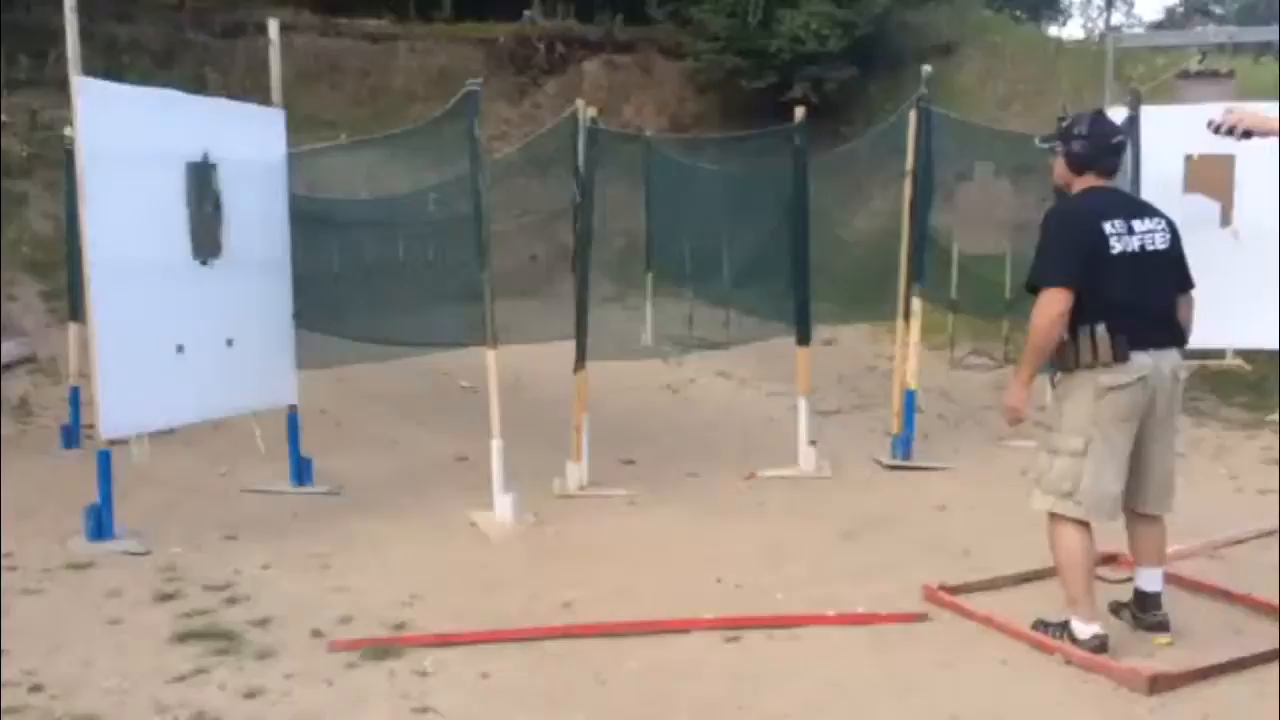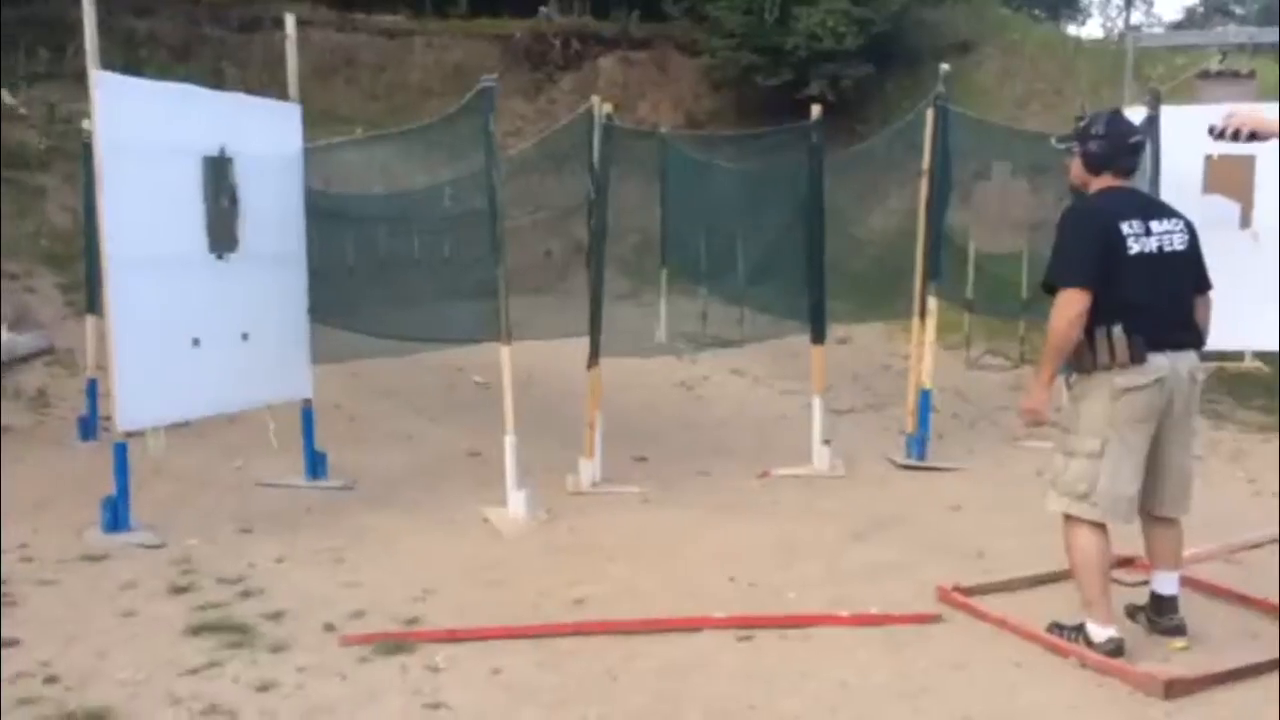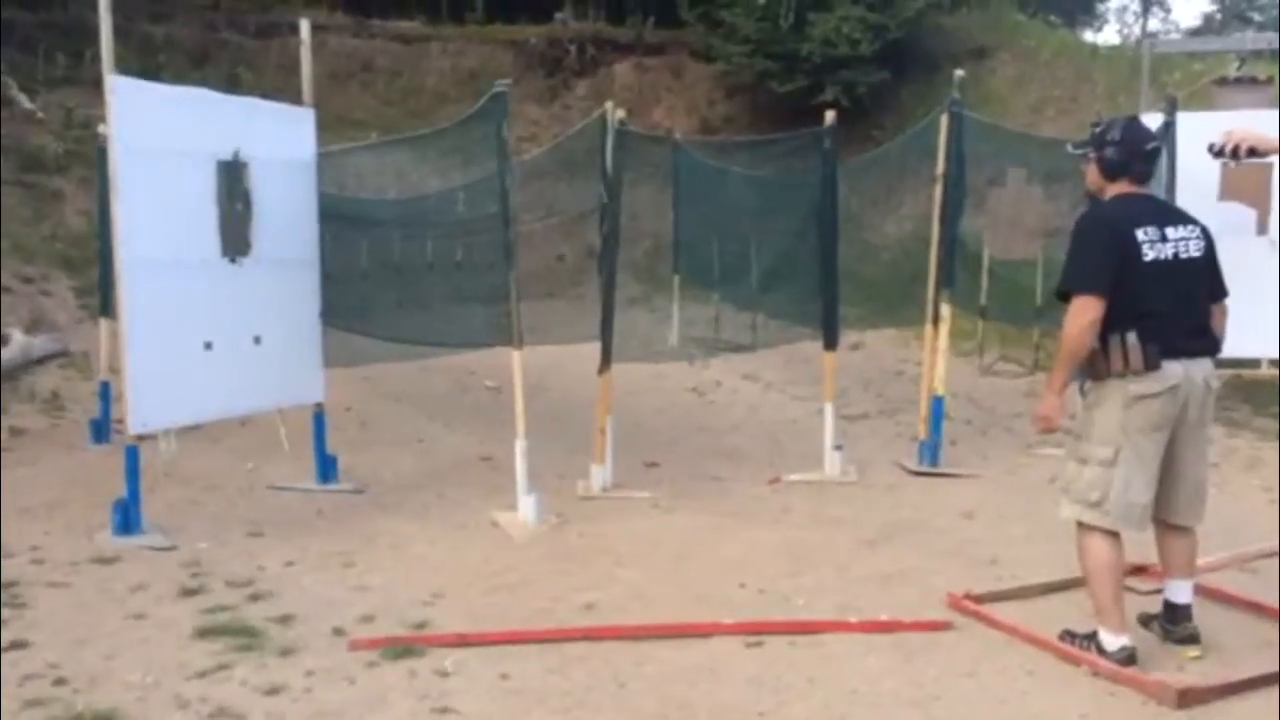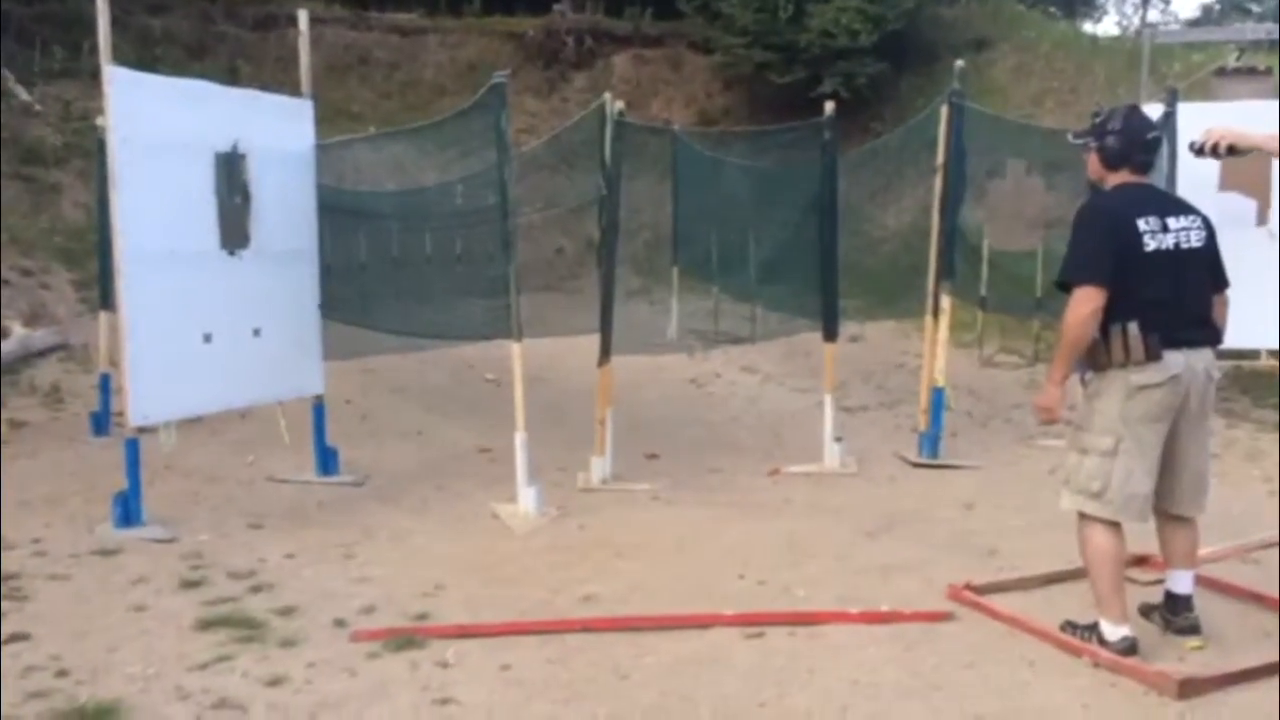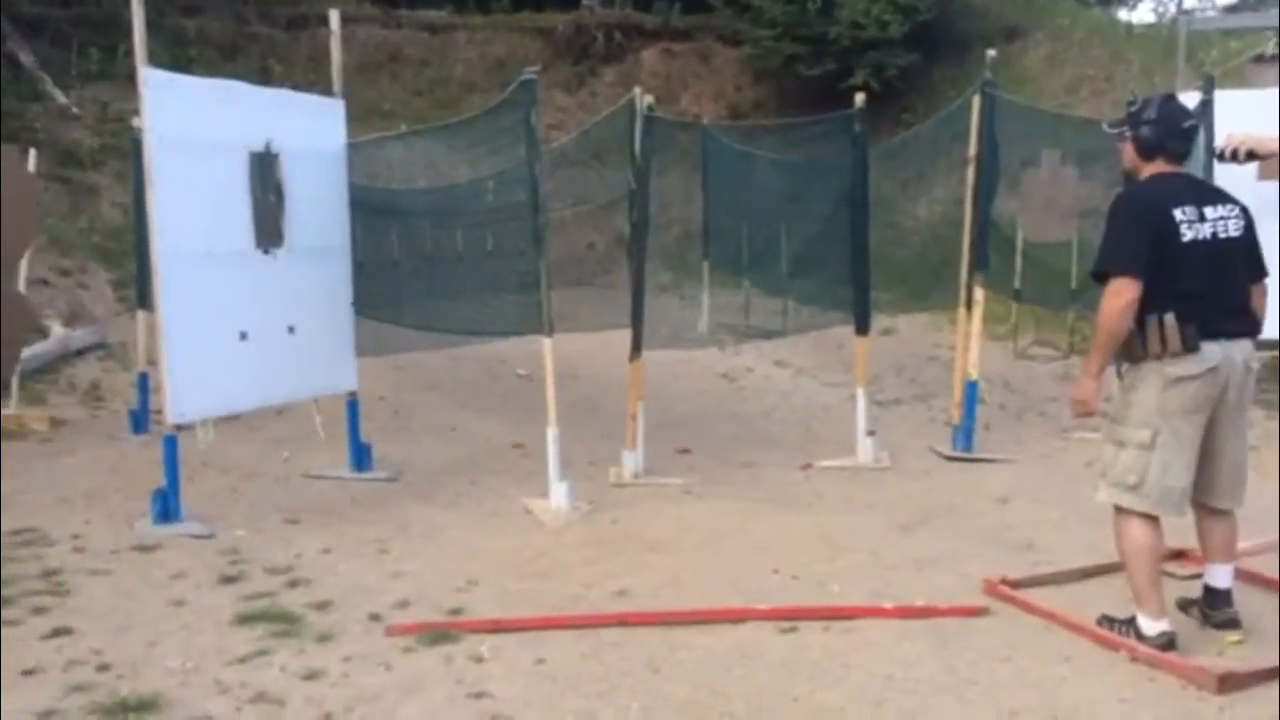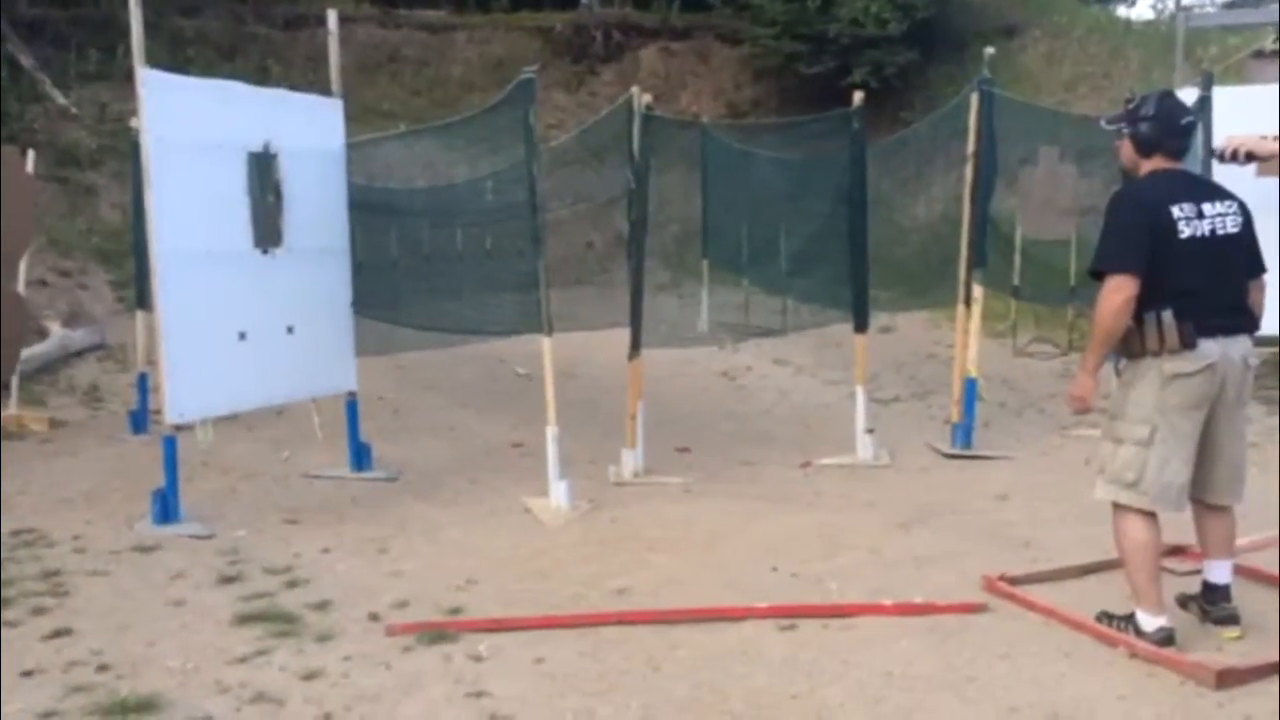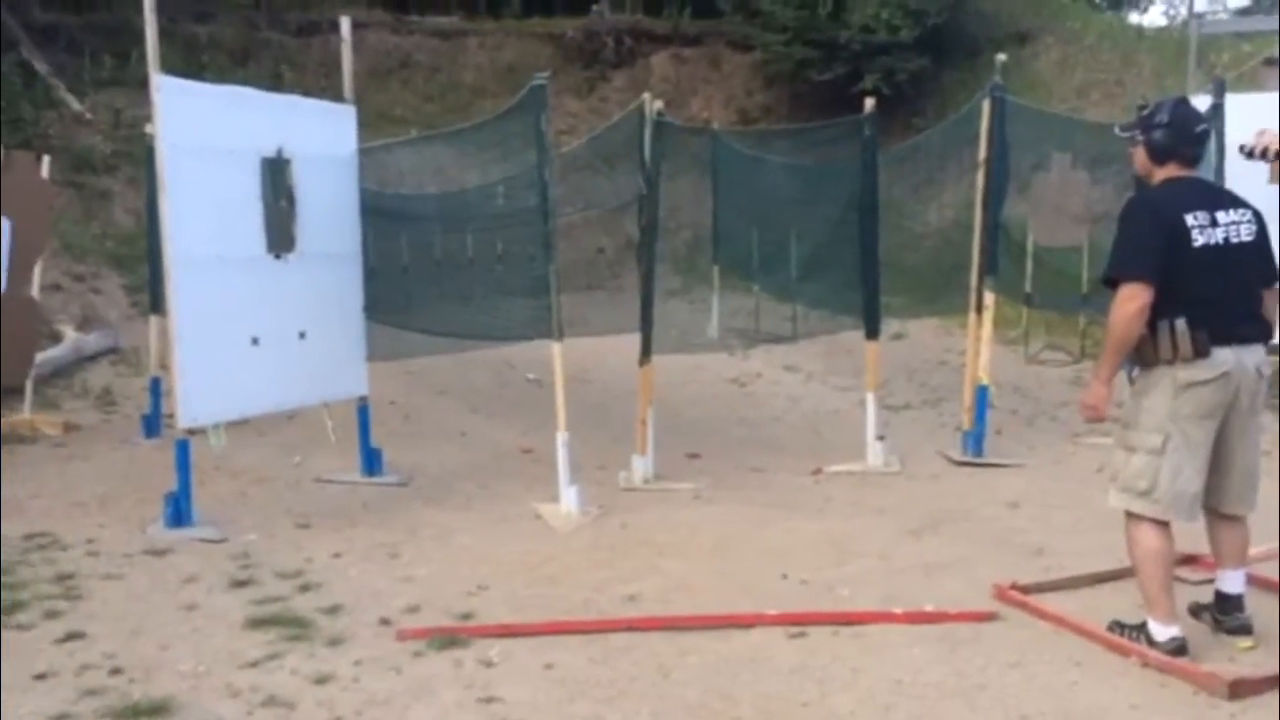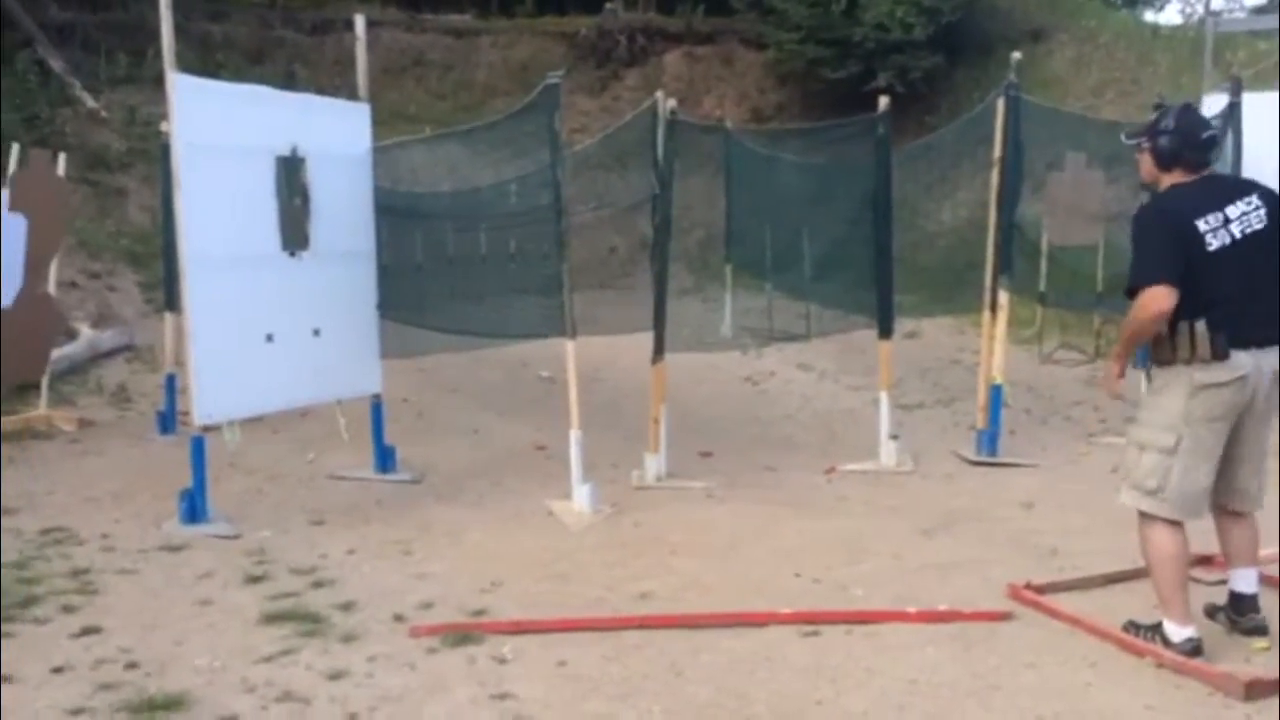
dt=0.5s
person 1, frame 1
left shoulder: (1070, 216)
right shoulder: (1157, 219)
left elbow: (1055, 307)
right elbow: (1184, 305)
left wrist: (1021, 379)
left hip: (1104, 372)
right hip: (1162, 367)
left knee: (1068, 503)
right knee: (1146, 497)
left ankle: (1084, 626)
right ankle: (1149, 603)
person 1, frame 2
left shoulder: (1087, 216)
right shoulder: (1174, 219)
left elbow: (1073, 309)
right elbow: (1201, 306)
left wrist: (1041, 383)
left hip: (1121, 374)
right hip: (1180, 368)
left knee: (1082, 504)
right knee: (1163, 500)
left ankle: (1099, 630)
right ankle: (1165, 607)
person 1, frame 3
left shoulder: (1102, 221)
right shoulder: (1191, 226)
left elbow: (1087, 315)
right elbow: (1217, 312)
left wrist: (1054, 389)
left hip: (1135, 381)
right hip: (1195, 376)
left knee: (1096, 512)
right knee: (1177, 507)
left ankle: (1112, 638)
right ankle: (1179, 616)
person 1, frame 4
left shoulder: (1103, 212)
right shoulder: (1191, 216)
left elbow: (1088, 306)
right elbow: (1218, 303)
left wrist: (1055, 379)
left hip: (1136, 372)
right hip: (1195, 366)
left knee: (1097, 503)
right knee: (1178, 498)
left ankle: (1112, 629)
right ankle: (1179, 605)
person 1, frame 5
left shoulder: (1138, 202)
right shoulder: (1228, 205)
left elbow: (1124, 297)
right elbow: (1257, 293)
left wrist: (1091, 372)
left hip: (1172, 363)
right hip: (1234, 358)
left knee: (1134, 497)
right knee: (1216, 493)
left ankle: (1151, 624)
right ankle: (1218, 600)
person 1, frame 6
left shoulder: (1136, 200)
right shoulder: (1228, 201)
left elbow: (1121, 295)
right elbow: (1255, 289)
left wrist: (1089, 369)
left hip: (1169, 361)
right hip: (1232, 355)
left knee: (1133, 494)
right knee: (1215, 488)
left ankle: (1150, 620)
right ankle: (1218, 596)
person 1, frame 7
left shoulder: (1149, 207)
left elbow: (1135, 301)
left wrist: (1102, 377)
left hip: (1183, 370)
left knee: (1145, 503)
right knee: (1228, 499)
left ankle: (1162, 630)
right ankle: (1230, 607)
person 1, frame 8
left shoulder: (1161, 214)
left elbow: (1158, 303)
left wrist: (1118, 356)
left hip: (1197, 371)
left knee: (1158, 503)
left ankle: (1177, 630)
